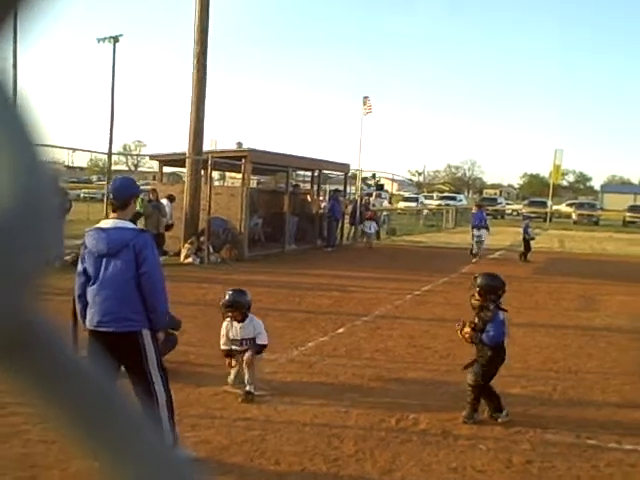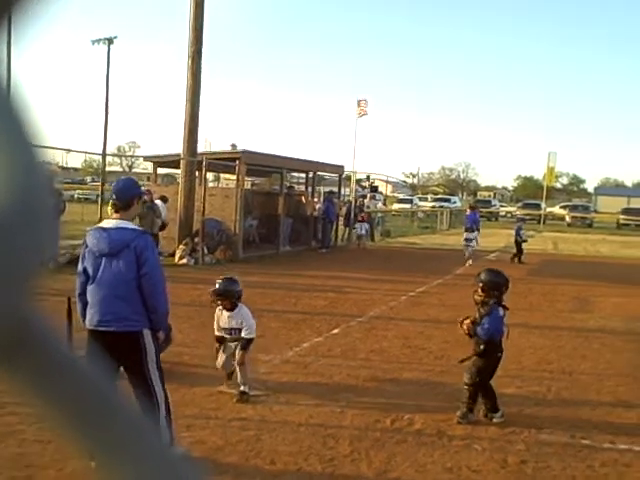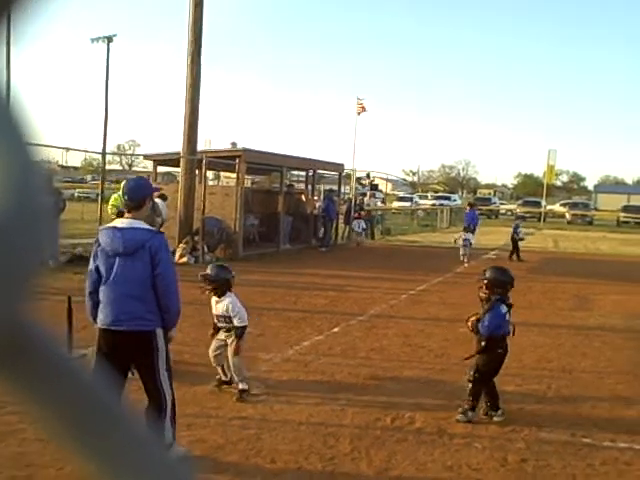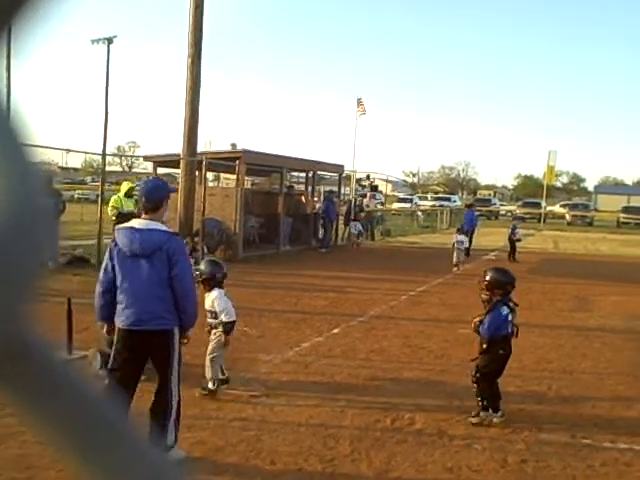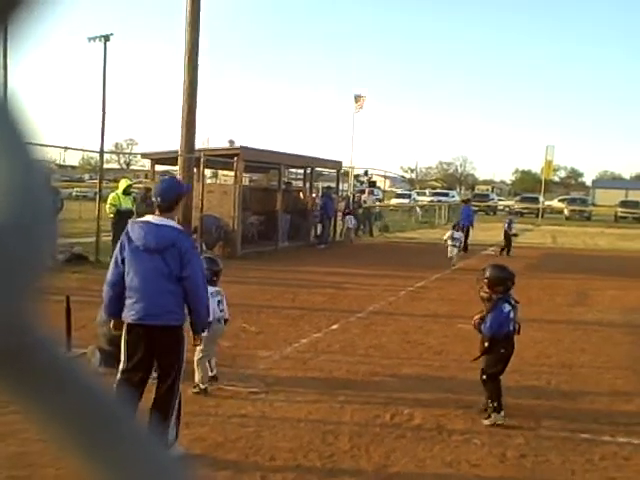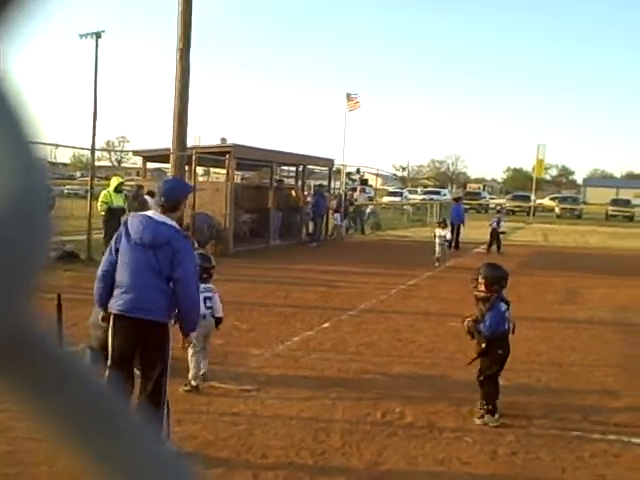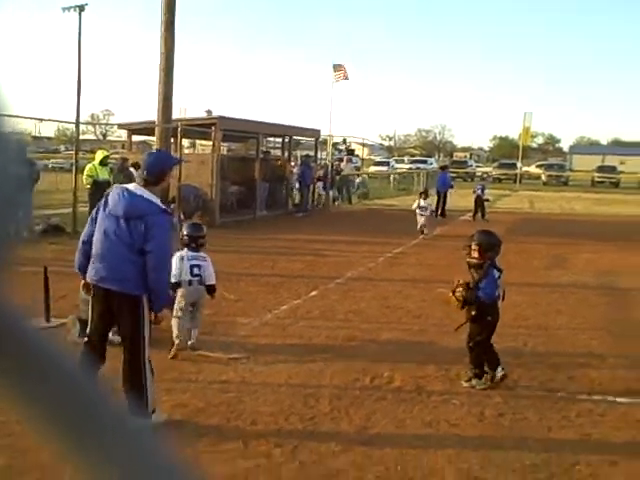
dt=0.2s
person 1, frame 1
left shoulder: (90, 240)
right shoulder: (139, 240)
left elbow: (81, 287)
right elbow: (153, 287)
left wrist: (87, 321)
right wrist: (159, 324)
left hip: (98, 328)
right hip: (133, 328)
right knee: (153, 389)
right ankle: (166, 447)
person 1, frame 2
left shoulder: (91, 239)
right shoulder: (140, 240)
left elbow: (81, 285)
right elbow: (154, 287)
left wrist: (88, 319)
right wrist: (160, 325)
left hip: (98, 327)
right hip: (135, 327)
right knee: (151, 389)
person 1, frame 3
left shoulder: (103, 237)
right shoulder: (154, 240)
left elbow: (92, 284)
right elbow: (167, 286)
left wrist: (98, 317)
right wrist: (170, 323)
left hip: (110, 325)
right hip: (147, 326)
right knee: (159, 388)
right ankle: (163, 445)
person 1, frame 4
left shoulder: (119, 238)
right shoulder: (170, 241)
left elbow: (105, 284)
right elbow: (184, 287)
left wrist: (106, 318)
right wrist: (187, 323)
left hip: (126, 325)
right hip: (163, 326)
left knee: (117, 385)
right knee: (167, 388)
right ankle: (162, 448)
person 1, frame 5
left shoulder: (130, 232)
right shoulder: (182, 241)
left elbow: (114, 278)
right elbow: (195, 287)
left wrist: (113, 313)
right wrist: (199, 324)
left hip: (134, 319)
right hip: (169, 322)
left knee: (129, 380)
right knee: (168, 385)
right ankle: (161, 445)
person 1, frame 6
left shoulder: (129, 225)
right shoulder: (179, 241)
left elbow: (106, 268)
right elbow: (186, 288)
left wrist: (104, 303)
right wrist: (188, 326)
left hip: (121, 312)
right hip: (155, 317)
left knee: (118, 373)
right knee: (154, 381)
person 1, frame 7
left shoulder: (111, 196)
right shoulder: (157, 215)
left elbow: (87, 237)
right elbow: (158, 264)
left wrist: (85, 271)
right wrist: (160, 303)
left hip: (99, 283)
right hip: (131, 290)
left knee: (94, 343)
right knee: (136, 352)
right ankle: (141, 413)
person 2, frame 1
left shoulder: (493, 314)
right shoulder: (484, 309)
left elbow: (491, 338)
right elbow: (481, 328)
left wrist: (472, 335)
right wrist: (470, 329)
left hip: (492, 355)
right hip: (486, 354)
left knee: (475, 381)
right knee: (482, 383)
left ankle: (471, 413)
right ankle: (498, 411)
person 2, frame 2
left shoulder: (493, 310)
right shoulder: (489, 305)
left elbow: (485, 332)
left wrist: (470, 328)
right wrist: (472, 323)
left hip: (488, 351)
right hip: (488, 350)
left knee: (472, 380)
right knee: (482, 381)
left ankle: (467, 412)
right ankle: (493, 411)
person 2, frame 3
left shoulder: (495, 307)
right shoulder: (500, 302)
left elbow: (486, 329)
left wrist: (474, 325)
right wrist: (477, 320)
left hip: (492, 348)
right hip: (497, 347)
left knee: (476, 376)
right knee: (486, 378)
left ankle: (470, 410)
right ankle: (494, 409)
person 2, frame 4
left shoulder: (497, 308)
right shoulder: (505, 303)
left elbow: (486, 331)
left wrist: (476, 326)
right wrist: (482, 321)
left hip: (495, 349)
right hip: (502, 347)
left knee: (479, 376)
right knee: (490, 378)
left ankle: (484, 411)
right ankle: (495, 410)
person 2, frame 5
left shoulder: (498, 306)
right shoulder: (505, 300)
left elbow: (489, 330)
left wrist: (478, 323)
right wrist: (483, 318)
left hip: (498, 346)
right hip: (504, 344)
left knee: (488, 377)
right knee: (492, 376)
left ankle: (497, 413)
right ankle: (493, 405)
person 2, frame 6
left shoulder: (494, 306)
right shoulder: (491, 301)
left elbow: (487, 329)
left wrist: (471, 326)
right wrist: (475, 321)
left hip: (494, 347)
right hip: (496, 345)
left knee: (485, 378)
right knee: (490, 377)
left ankle: (491, 414)
right ankle: (488, 405)
person 2, frame 7
left shoulder: (488, 272)
right shoulder: (481, 267)
left elbow: (485, 295)
left wrist: (467, 296)
right wrist: (468, 289)
left hip: (484, 314)
right hip: (486, 312)
left knee: (475, 344)
right knee: (484, 343)
left ankle: (478, 378)
right ankle: (496, 370)
person 3, frame 1
left shoulder: (254, 322)
right shoulder: (227, 323)
left elbow: (262, 341)
right elbow: (225, 343)
left wrist: (253, 354)
right wrist: (228, 357)
left hip: (251, 350)
right hip: (236, 353)
left knee: (249, 363)
right knee: (232, 382)
left ankle: (250, 390)
right ankle: (248, 380)
person 3, frame 2
left shoulder: (244, 313)
right shoulder: (219, 311)
left elbow: (249, 335)
right elbow: (218, 330)
left wrist: (242, 351)
right wrist: (218, 343)
left hip: (242, 341)
right hip: (228, 341)
left knee: (240, 362)
right knee: (222, 363)
left ankle: (244, 389)
right ankle: (231, 372)
person 3, frame 3
left shoulder: (231, 301)
right shoulder: (214, 299)
left elbow: (241, 322)
left wrist: (237, 341)
right wrist: (214, 330)
left hip: (234, 333)
right hip: (223, 331)
left knee: (233, 358)
right knee: (214, 353)
left ankle: (244, 387)
right ankle: (225, 378)
person 3, frame 4
left shoulder: (217, 296)
right shoulder: (211, 294)
left elbow: (229, 316)
left wrist: (227, 334)
right wrist: (211, 327)
left hip: (222, 330)
right hip: (217, 329)
left knee: (212, 356)
right knee: (216, 354)
left ankle: (211, 386)
right ankle: (222, 377)
person 3, frame 5
right shoulder: (219, 291)
right elbow: (224, 312)
left wrist: (201, 332)
left hip: (210, 327)
right hip: (219, 325)
left knee: (201, 356)
right knee: (209, 351)
left ankle: (202, 385)
right ankle: (212, 374)
person 3, frame 6
right shoulder: (212, 289)
right elbow: (218, 309)
right wrist: (217, 323)
left hip: (196, 322)
right hip: (210, 322)
left knee: (195, 352)
right knee: (203, 347)
left ankle: (194, 383)
right ankle: (203, 373)
person 3, frame 7
left shoulder: (179, 256)
right shoulder: (205, 258)
left elbow: (174, 277)
right elbow: (210, 278)
left wrist: (174, 289)
right wrist: (212, 292)
left hip: (184, 289)
right hip: (200, 289)
left knee: (178, 316)
right knee: (194, 316)
left ankle: (178, 342)
right ankle: (192, 342)
